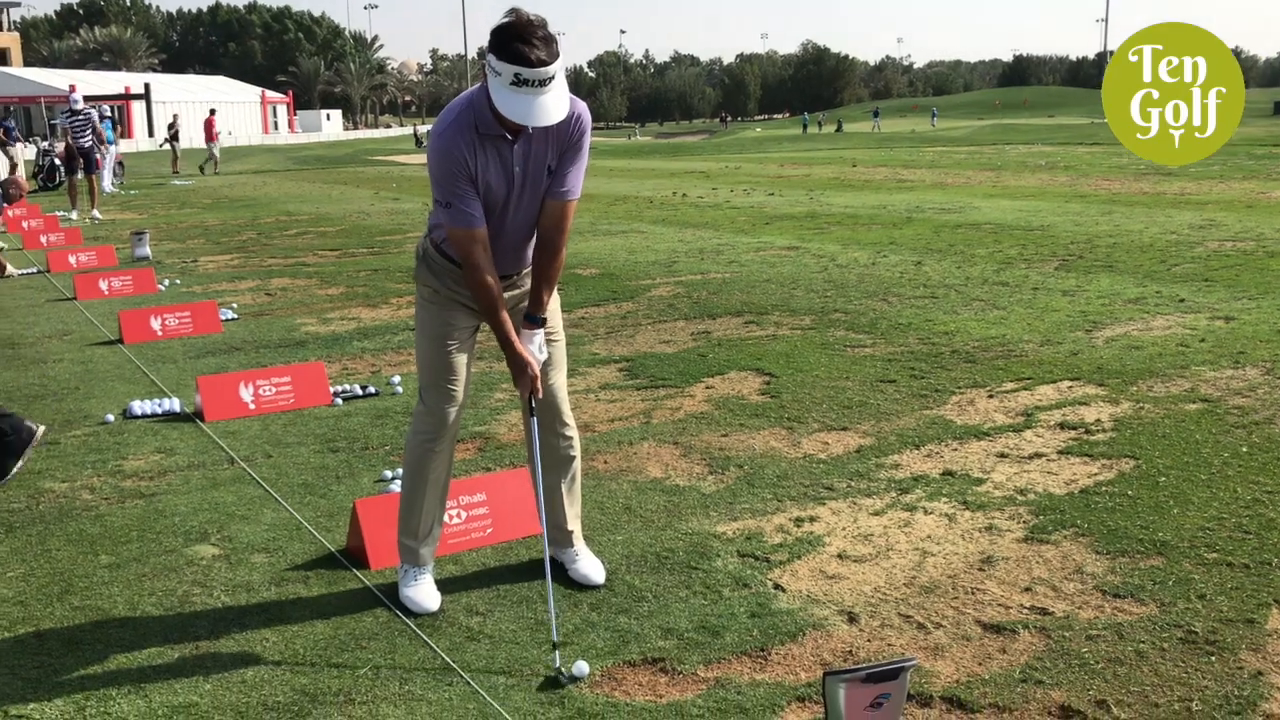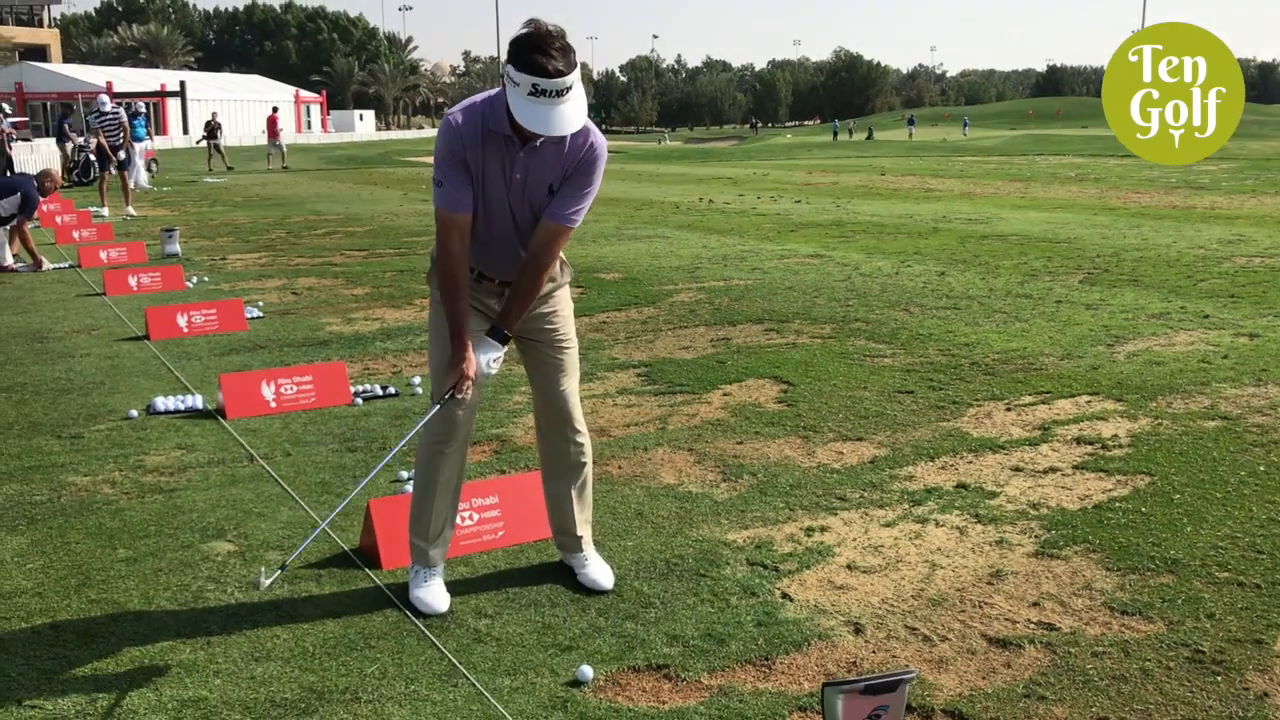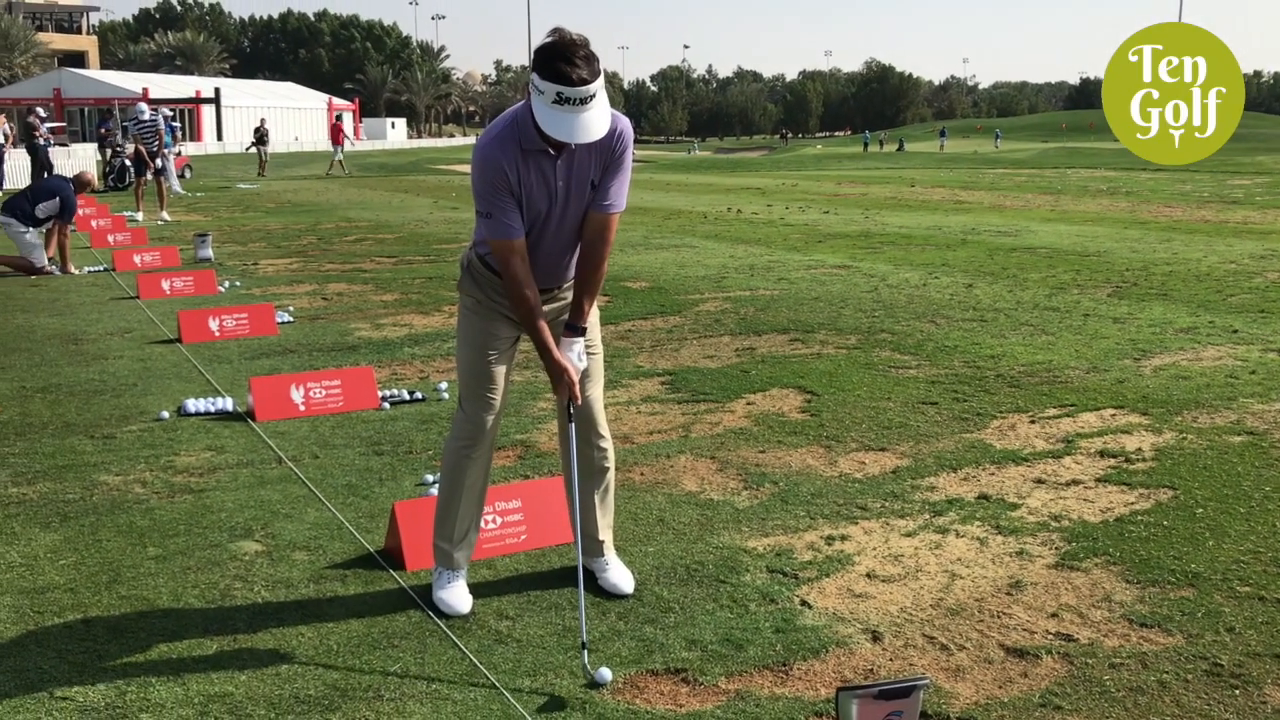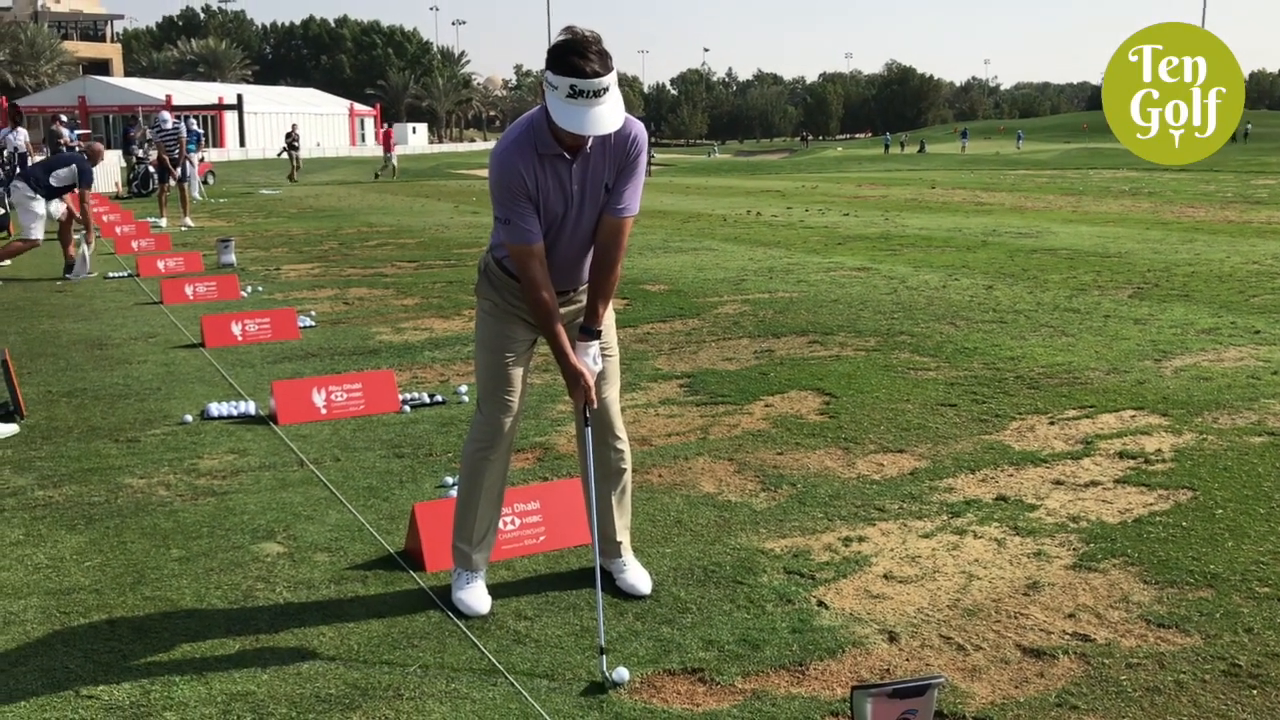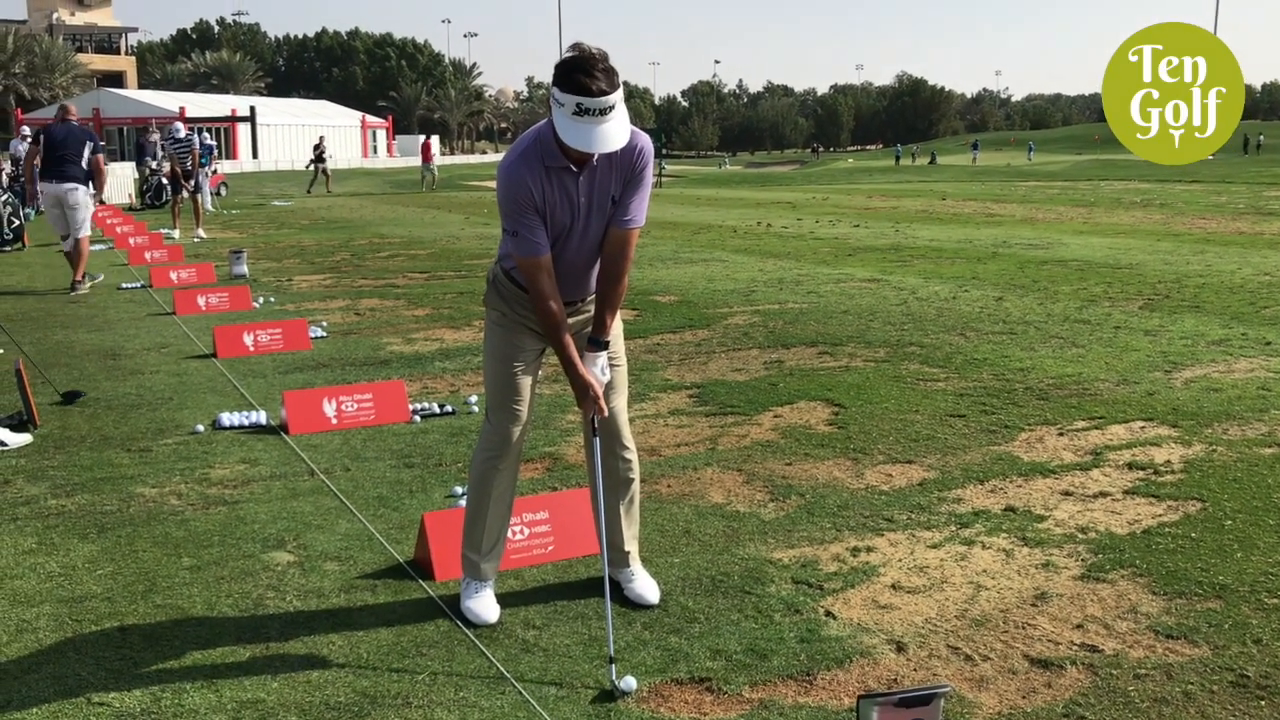
dt=0.7s
person 1, frame 1
left shoulder: (572, 120)
right shoulder: (452, 136)
left elbow: (554, 228)
right elbow: (475, 256)
left wrist: (536, 321)
right wrist: (512, 347)
left hip: (529, 276)
right hip: (452, 279)
left knee: (554, 411)
right knee: (438, 417)
left ankle: (566, 539)
right ankle: (415, 562)
person 1, frame 2
left shoulder: (586, 145)
right shoulder: (461, 128)
left elbow: (545, 251)
right elbow: (453, 240)
left wrist: (499, 339)
right wrist: (461, 342)
left hip: (540, 286)
right hip: (465, 282)
left knee: (564, 416)
right knee: (450, 420)
left ankle: (576, 544)
right ankle: (426, 561)
person 1, frame 3
left shoulder: (615, 134)
right shoulder: (495, 150)
left elbow: (598, 240)
right elbow: (513, 265)
left wrist: (577, 331)
right wrist: (550, 354)
left hip: (569, 288)
right hip: (494, 290)
left knee: (590, 422)
right knee: (476, 423)
left ankle: (598, 547)
right ankle: (450, 564)
person 1, frame 4
left shoulder: (629, 138)
right shoulder: (512, 156)
left elbow: (611, 243)
right elbow: (531, 269)
left wrist: (591, 333)
right wrist: (567, 359)
left hip: (585, 291)
right hip: (512, 293)
left knee: (607, 424)
right knee: (494, 425)
left ankle: (616, 550)
right ankle: (469, 565)
person 1, frame 5
left shoulder: (635, 150)
right shoulder: (520, 169)
left elbow: (617, 255)
right elbow: (540, 282)
left wrist: (599, 345)
right wrist: (575, 370)
left hip: (594, 302)
right hip: (520, 304)
left knee: (615, 433)
right knee: (503, 435)
left ankle: (624, 559)
right ankle: (478, 575)
